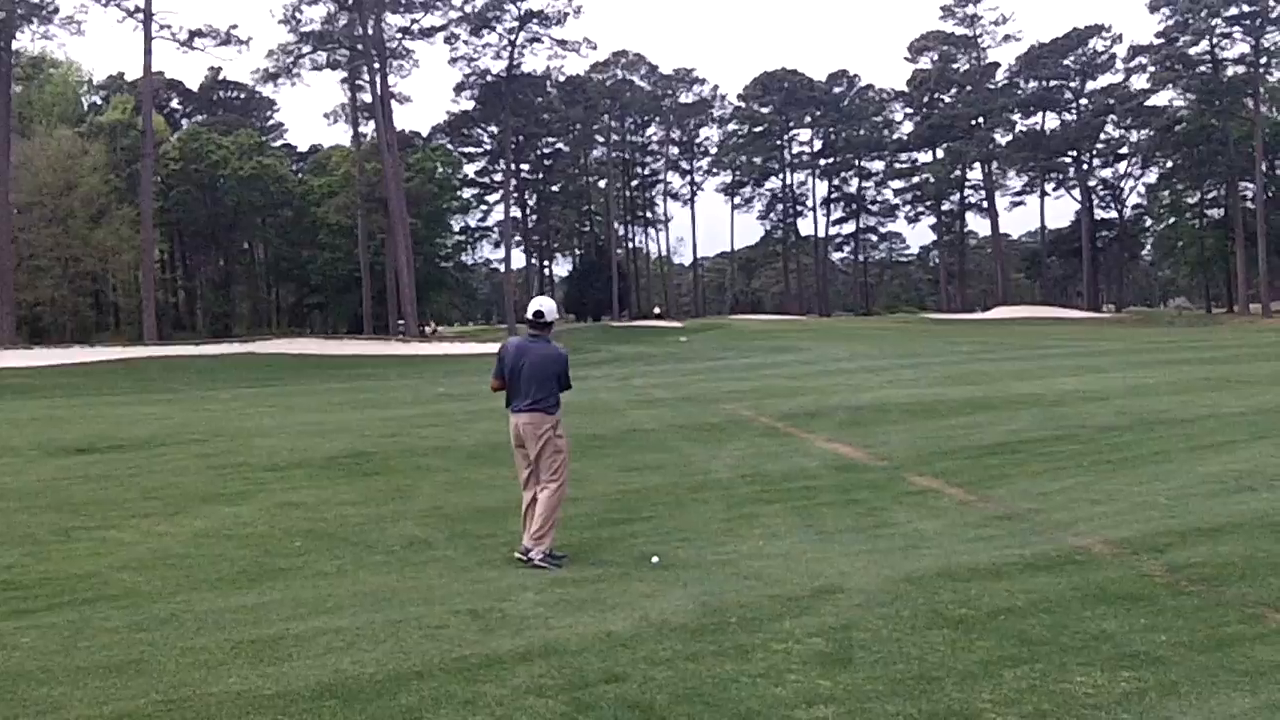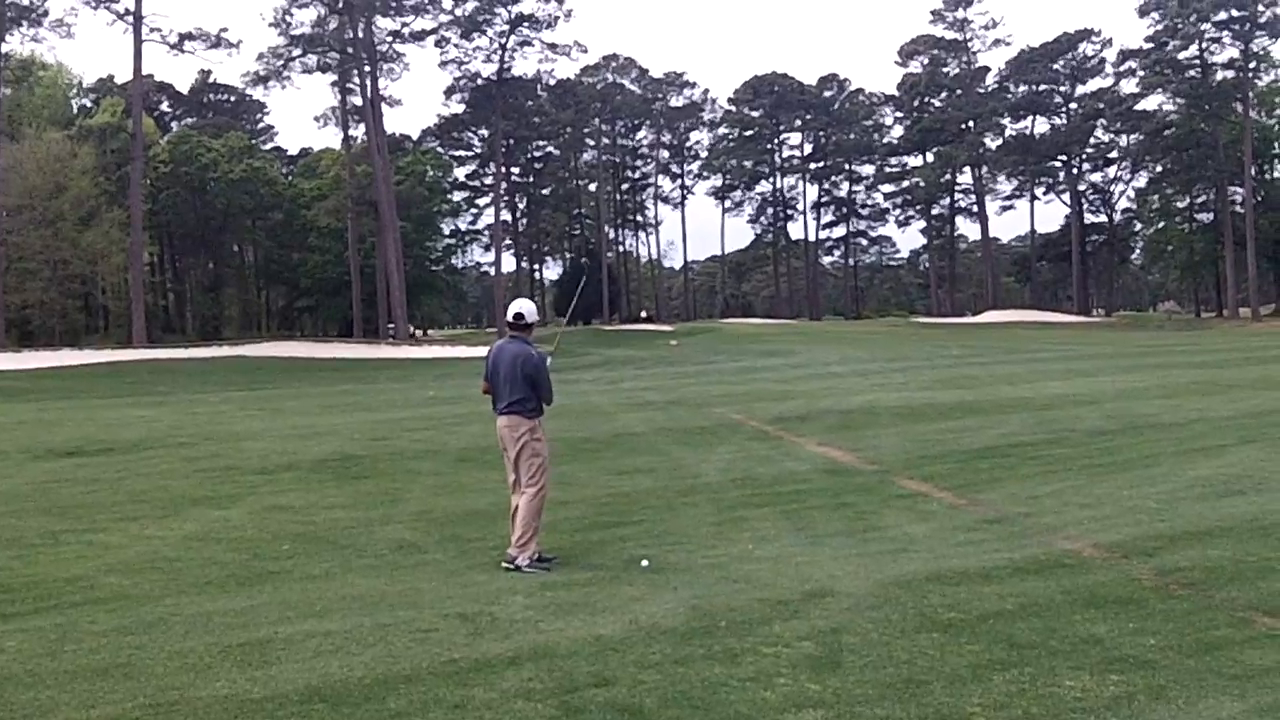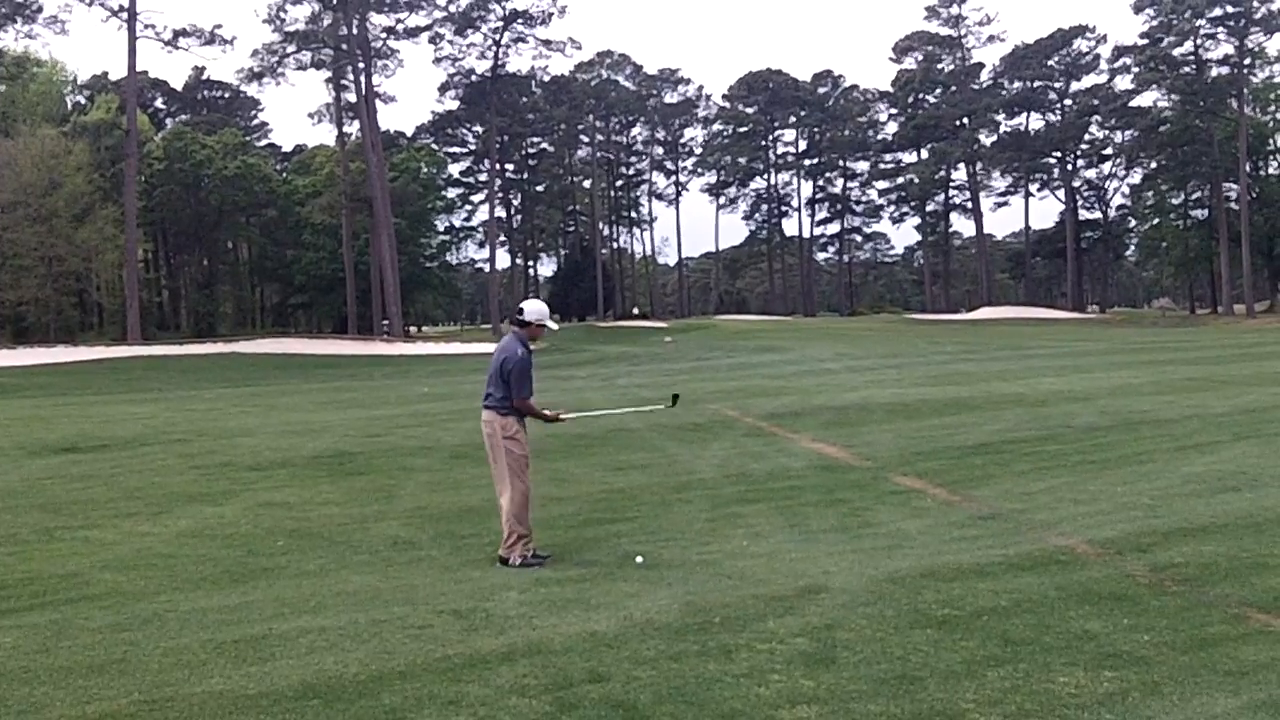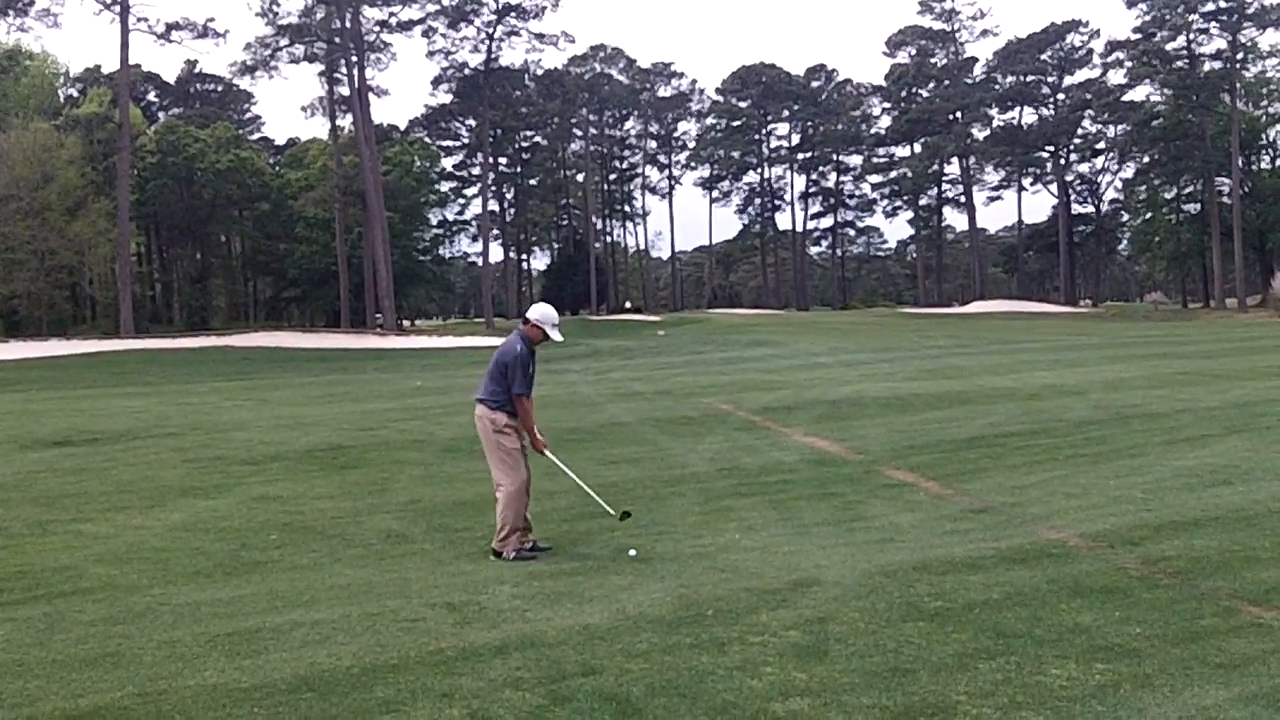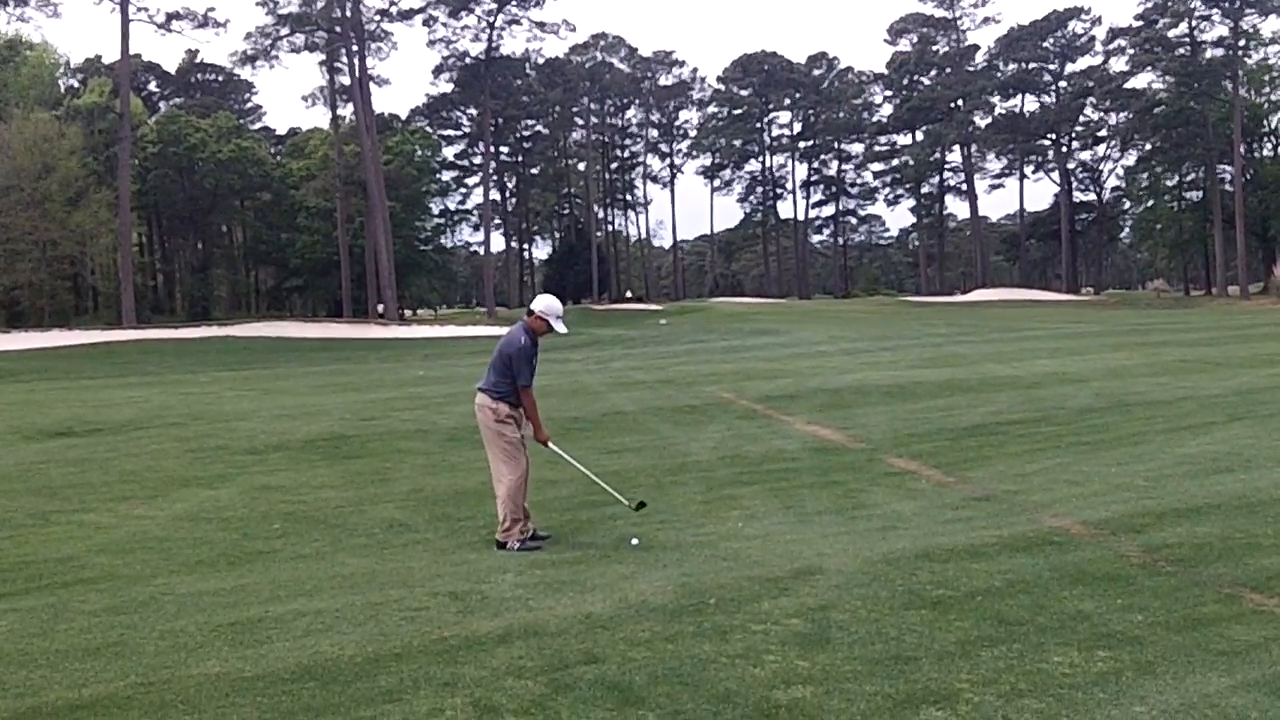
dt=0.7s
person 1, frame 1
left shoulder: (509, 347)
right shoulder: (558, 355)
left elbow: (495, 385)
right elbow: (564, 387)
left hip: (517, 420)
right hip: (544, 422)
left knee: (531, 486)
right knee: (553, 484)
left ankle: (533, 545)
right ankle: (534, 546)
person 1, frame 2
left shoulder: (495, 349)
right shoulder: (532, 356)
left elbow: (486, 387)
right elbow: (547, 399)
left hip: (503, 422)
right hip: (525, 425)
left knee: (520, 488)
right knee: (533, 488)
left ankle: (525, 549)
right ankle: (520, 555)
person 1, frame 3
left shoulder: (508, 343)
right shoulder: (519, 354)
right elbow: (520, 402)
left wrist: (539, 412)
right wrist: (546, 416)
left hip: (498, 417)
right hip: (505, 422)
left knee: (513, 485)
right knee: (515, 487)
left ankle: (521, 546)
right ankle: (511, 553)
person 1, frame 4
left shoulder: (525, 348)
right shoulder: (516, 352)
left elbow: (526, 395)
right elbow: (519, 400)
left wrist: (533, 429)
right wrist: (532, 436)
left hip: (505, 418)
right hip: (495, 418)
left knee: (521, 479)
right knee: (512, 481)
left ankle: (522, 538)
right ankle: (503, 546)
person 1, frame 5
left shoulder: (527, 337)
right shoulder: (520, 343)
left elbow: (524, 388)
right elbow: (525, 391)
left wrist: (531, 422)
right wrist: (538, 429)
left hip: (504, 407)
right hip: (495, 408)
left knee: (519, 469)
right knee: (511, 472)
left ankle: (522, 528)
right ankle: (508, 537)
